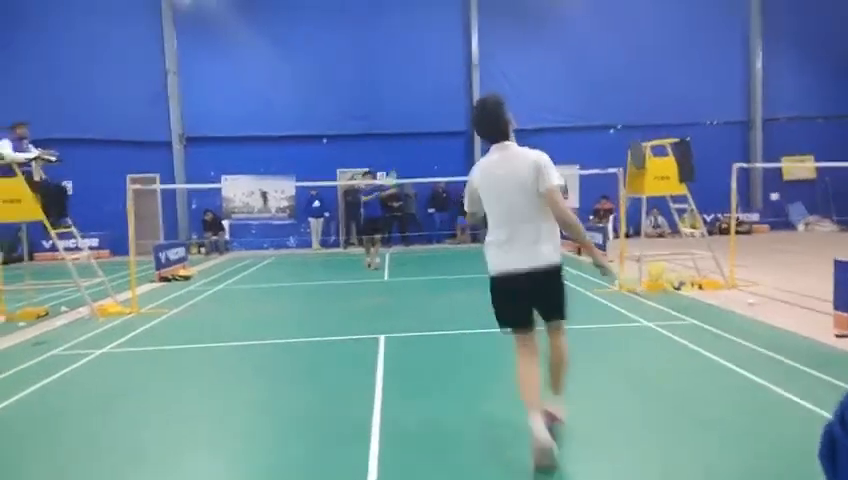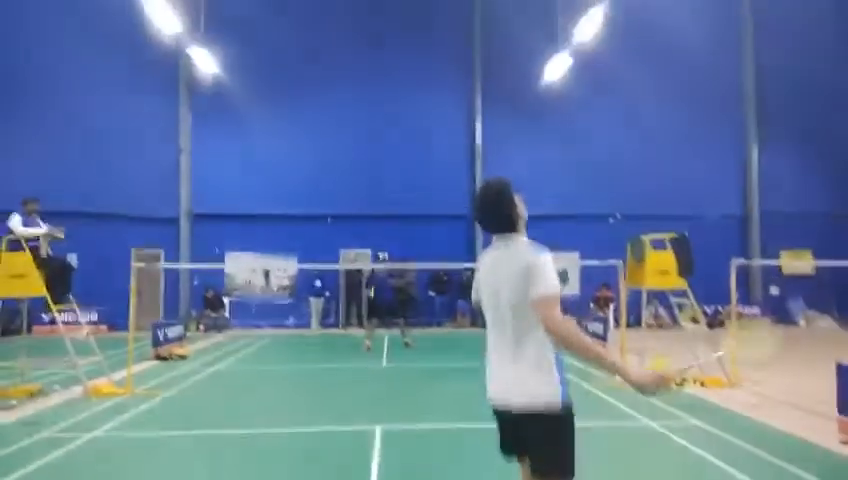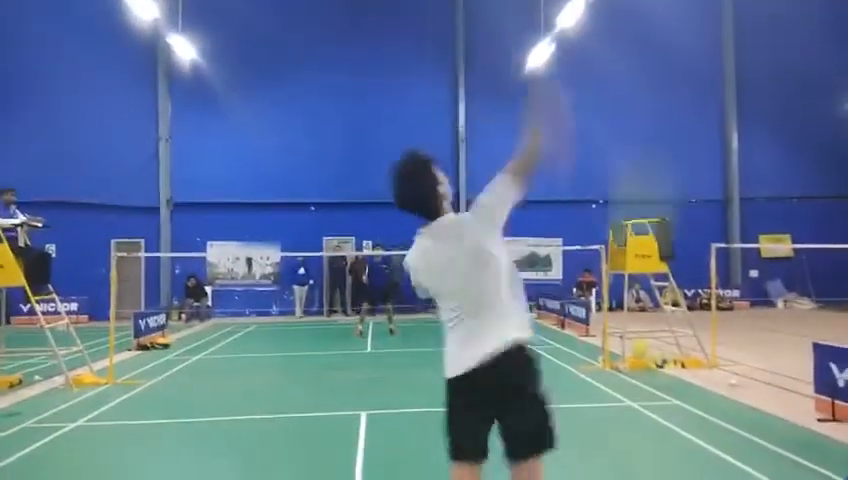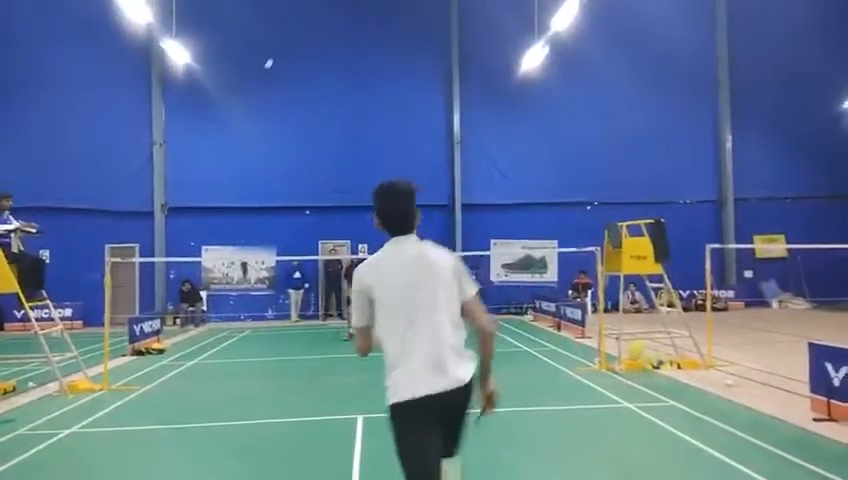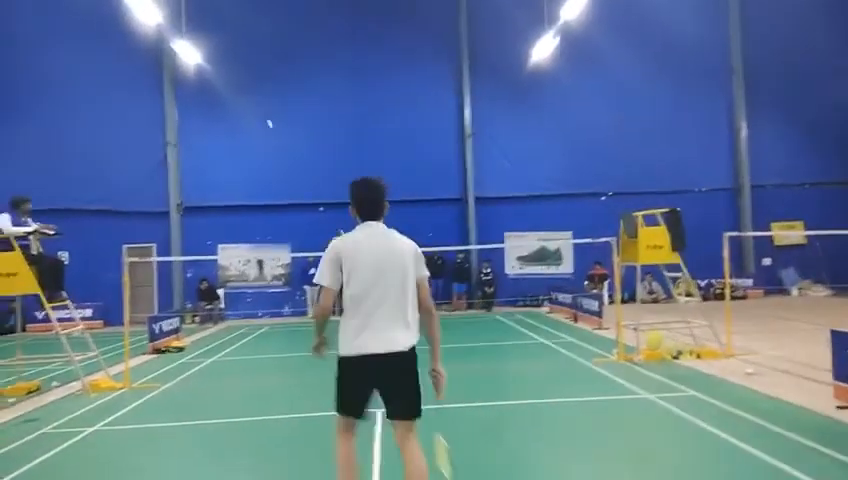
dt=0.4s
person 1, frame 1
left shoulder: (478, 172)
right shoulder: (536, 159)
left elbow: (472, 214)
right elbow: (560, 212)
right wrist: (593, 251)
left hip: (503, 270)
right hip: (543, 263)
left knee: (525, 344)
right knee: (555, 332)
left ankle: (538, 429)
right ankle: (554, 407)
person 1, frame 2
left shoulder: (485, 264)
right shoulder: (533, 259)
right elbow: (555, 326)
right wrist: (625, 372)
left hip: (502, 393)
right hip: (541, 396)
person 1, frame 3
left shoulder: (415, 261)
right shoulder: (477, 225)
right elbow: (520, 170)
right wrist: (536, 123)
left hip: (461, 370)
right hip: (509, 356)
person 1, frame 4
left shoulder: (365, 273)
right shoulder: (445, 260)
left elbow: (363, 347)
right elbow: (485, 327)
right wrist: (486, 379)
left hip: (408, 393)
right hip: (456, 383)
person 1, frame 5
left shoulder: (339, 247)
right shoulder: (408, 246)
left elbow: (323, 308)
right elbow: (427, 308)
left wrist: (319, 337)
right wrist: (436, 360)
left hip: (356, 353)
right hip: (401, 353)
left knee: (345, 432)
right knee: (407, 437)
